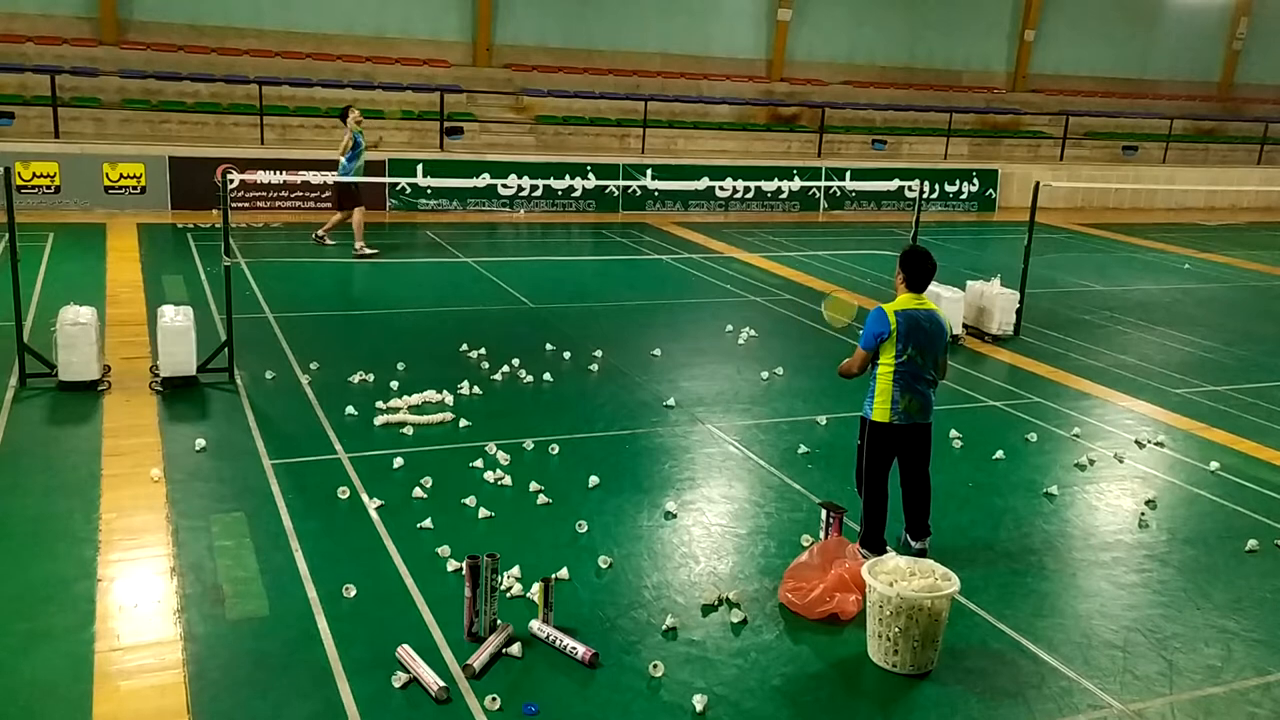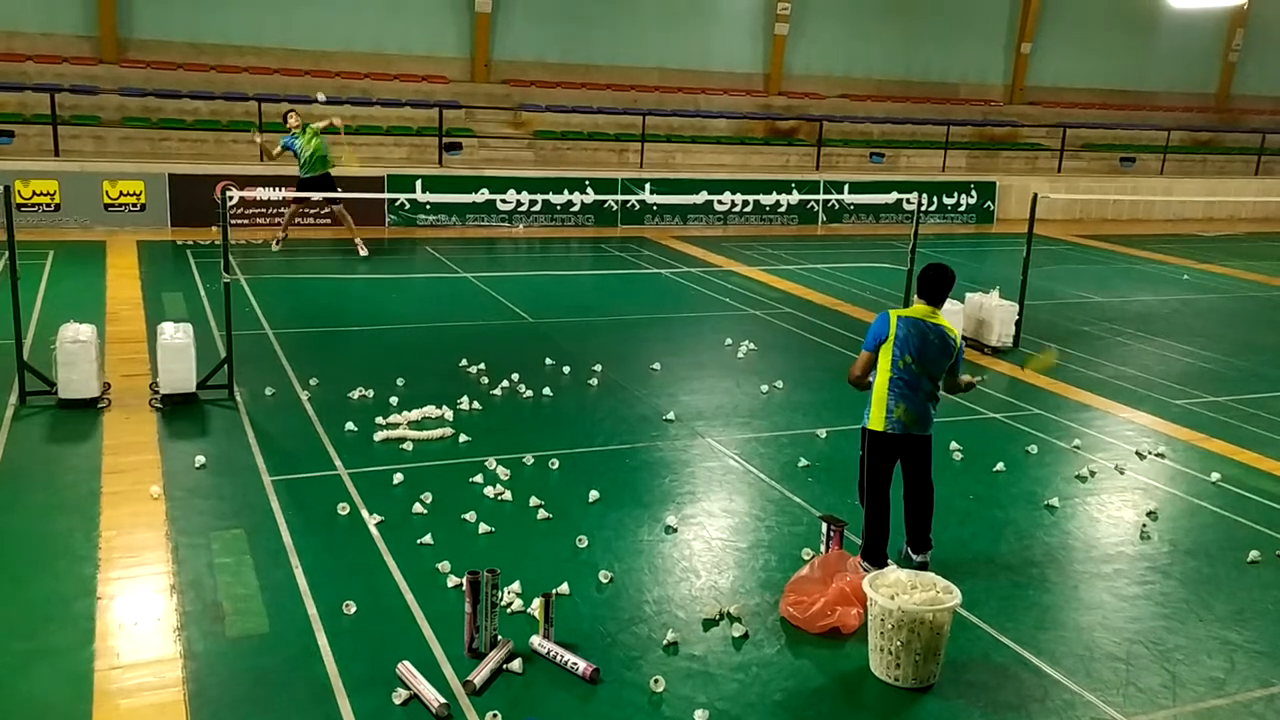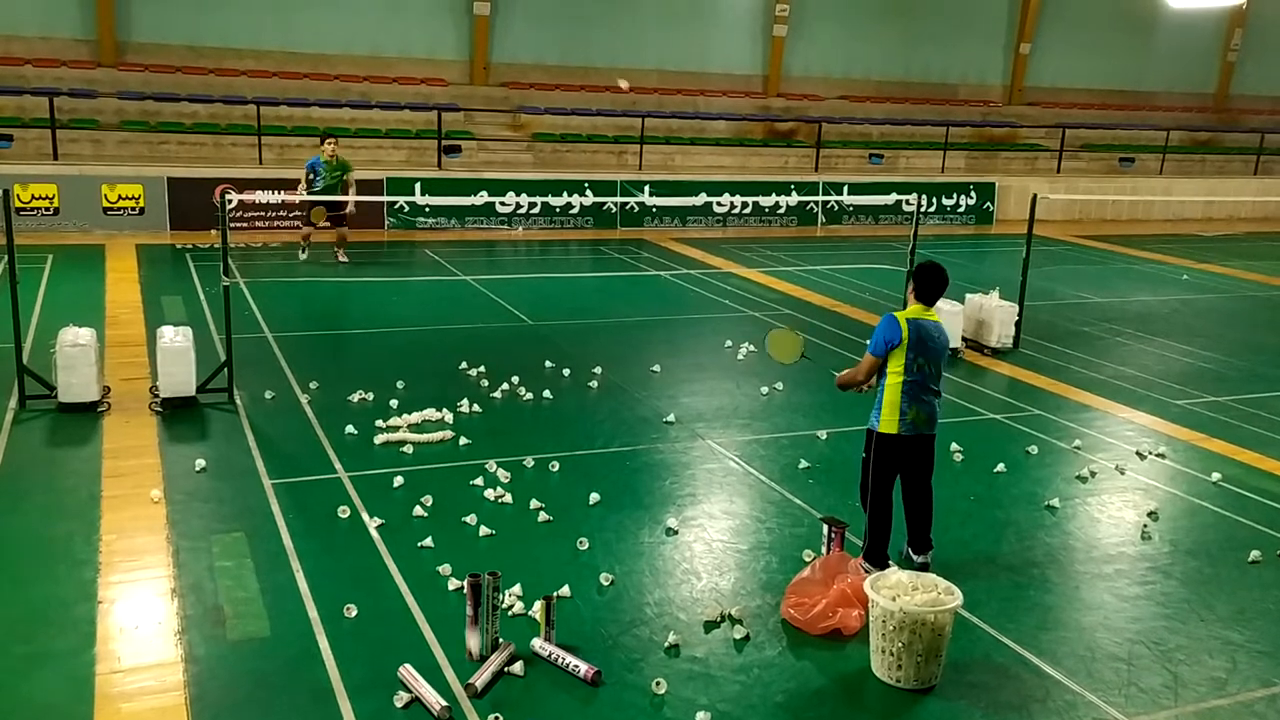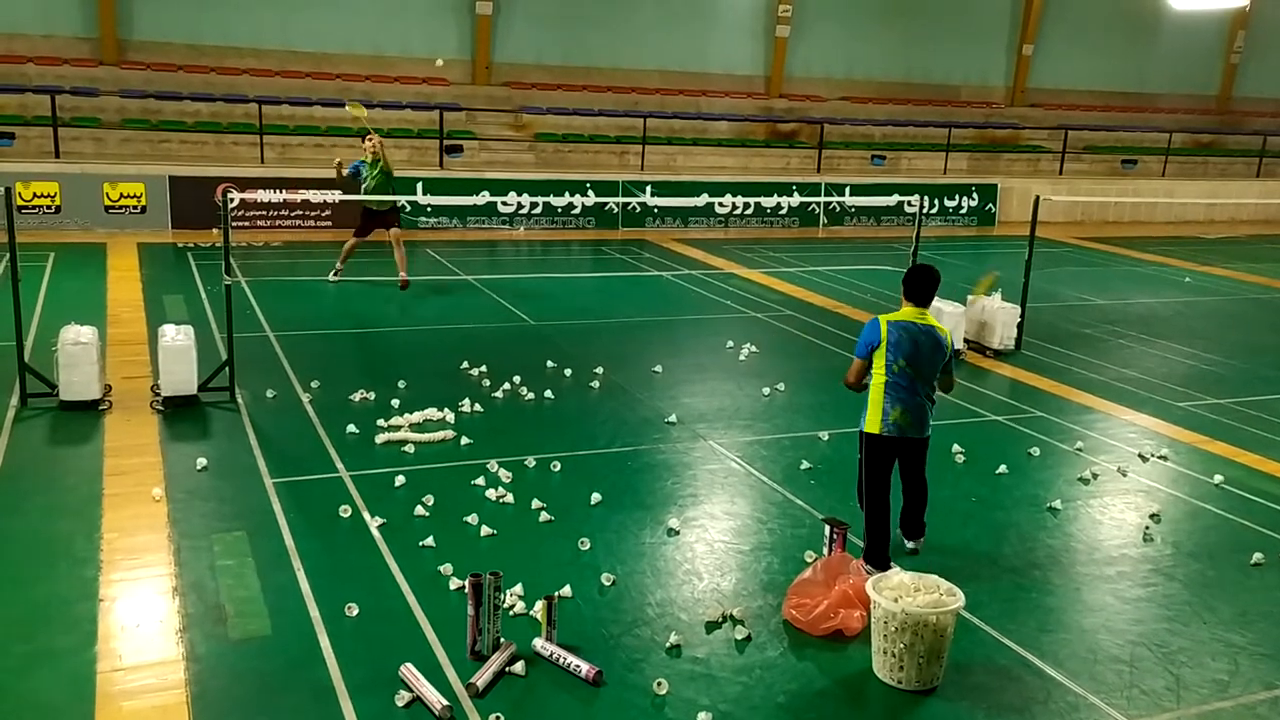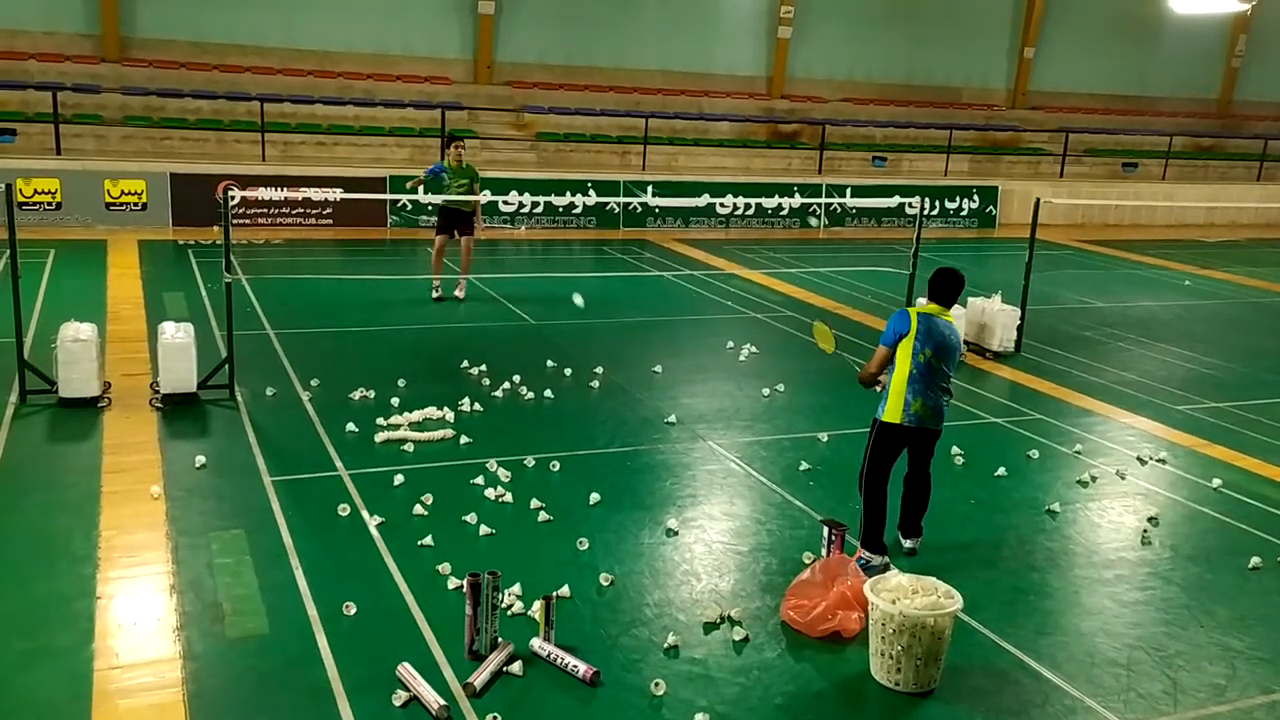
dt=0.5s
person 1, frame 1
left shoulder: (884, 315)
right shoulder: (939, 319)
left elbow: (856, 367)
right elbow: (940, 372)
left wrist: (842, 368)
left hip: (884, 415)
right hip: (921, 414)
left knee: (872, 480)
right knee: (916, 476)
left ankle: (872, 548)
right ankle: (918, 538)
person 1, frame 2
left shoulder: (890, 320)
right shoulder: (951, 338)
left elbow: (857, 374)
right elbow: (952, 386)
left wrist: (865, 383)
right wrist: (967, 382)
left hip: (883, 423)
right hip: (921, 425)
left knee: (875, 491)
right knee: (919, 488)
left ankle: (874, 561)
right ankle: (919, 551)
person 1, frame 3
left shoulder: (894, 323)
right shoulder: (941, 332)
left elbow: (862, 375)
left wrist: (842, 380)
right wrist: (876, 381)
left hip: (890, 425)
right hip: (926, 424)
left knee: (877, 492)
right knee: (919, 487)
left ankle: (875, 562)
right ankle: (920, 552)
person 1, frame 4
left shoulder: (880, 326)
right shoulder: (943, 337)
left elbow: (853, 379)
right elbow: (947, 385)
left wrist: (865, 383)
left hip: (881, 425)
right hip: (918, 426)
left knee: (875, 493)
right knee: (914, 480)
left ankle: (877, 563)
right ankle: (913, 535)
person 1, frame 5
left shoulder: (906, 318)
right shoulder: (954, 336)
left elbow: (873, 370)
left wrist: (867, 380)
left hip: (896, 415)
right hip: (933, 419)
left knee: (874, 479)
right knee: (919, 475)
left ankle: (873, 552)
right ankle: (910, 534)
